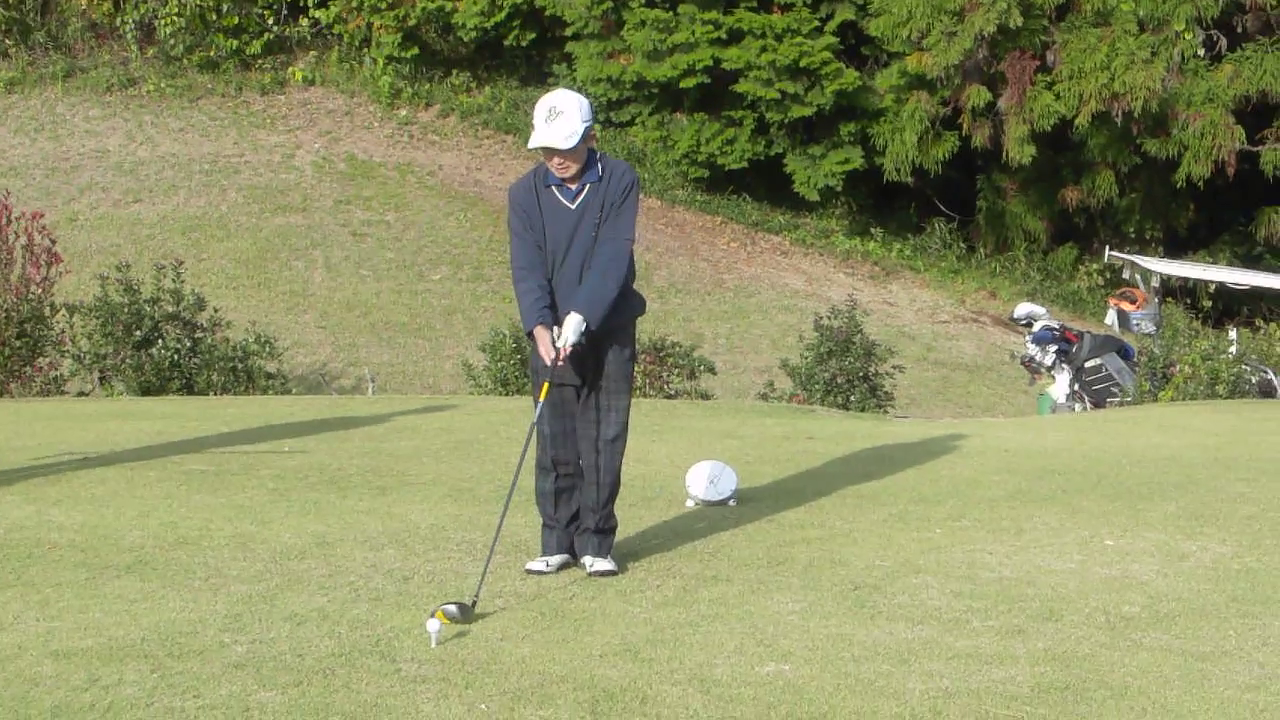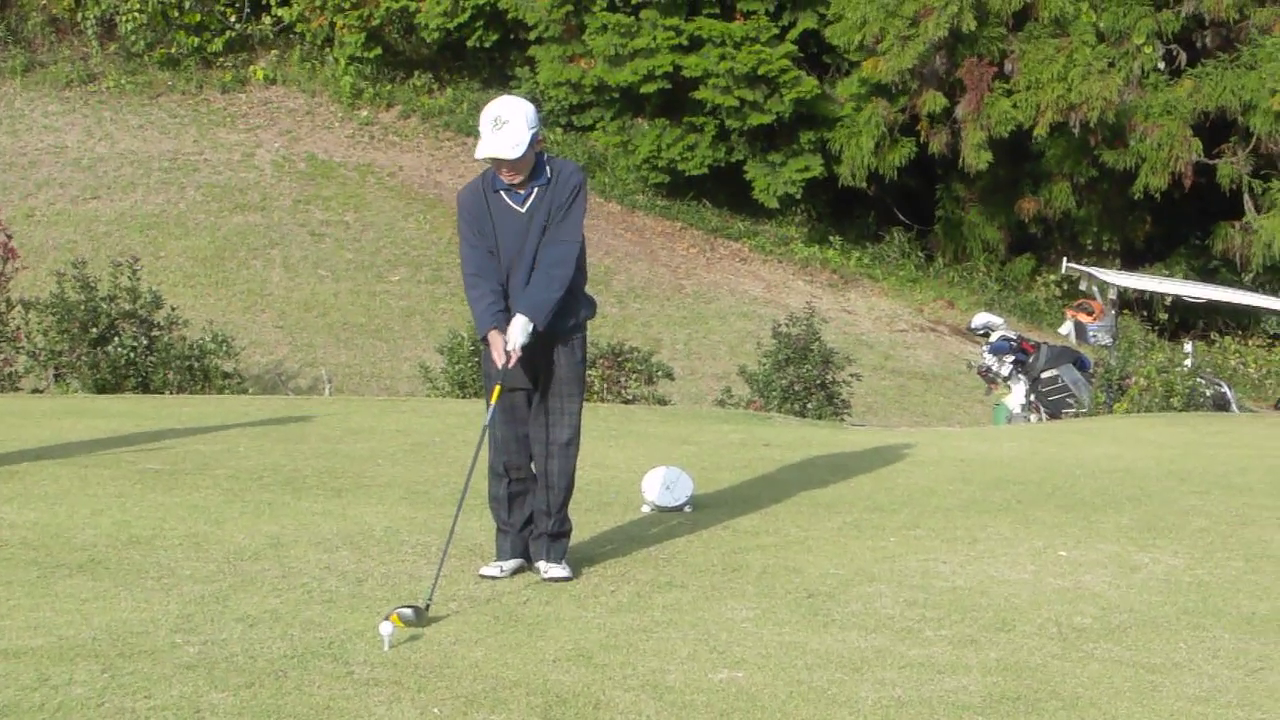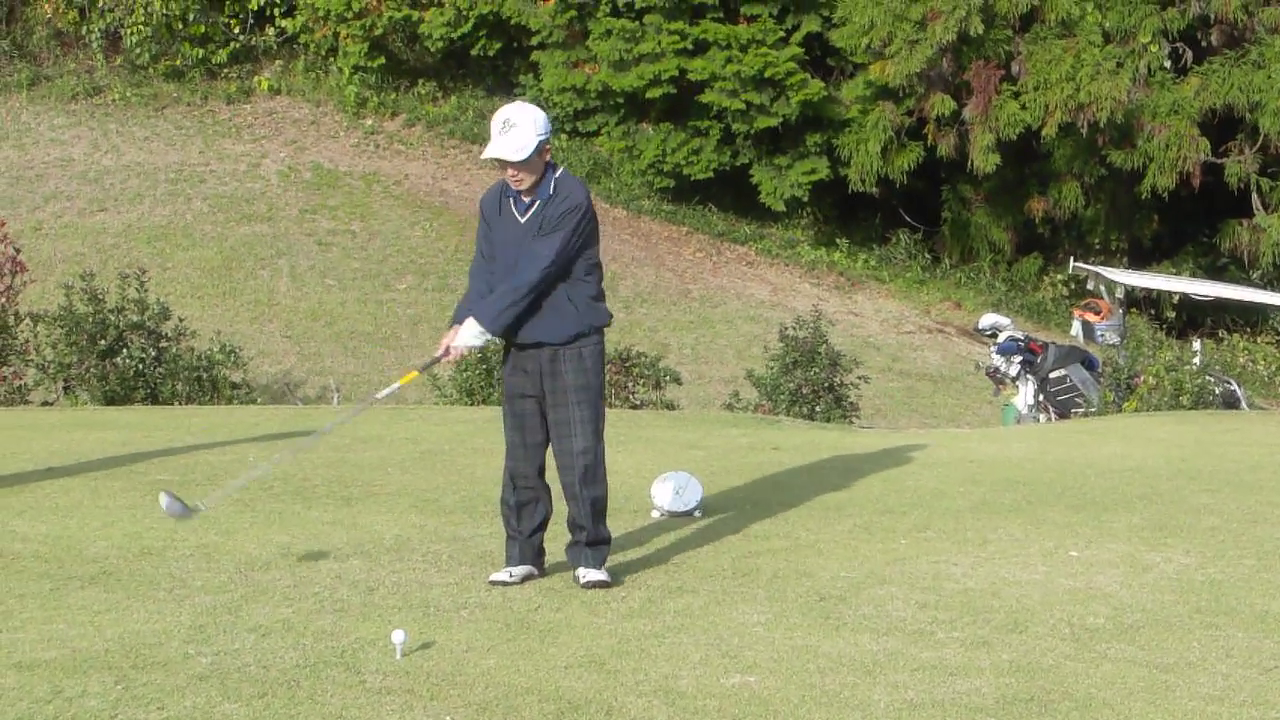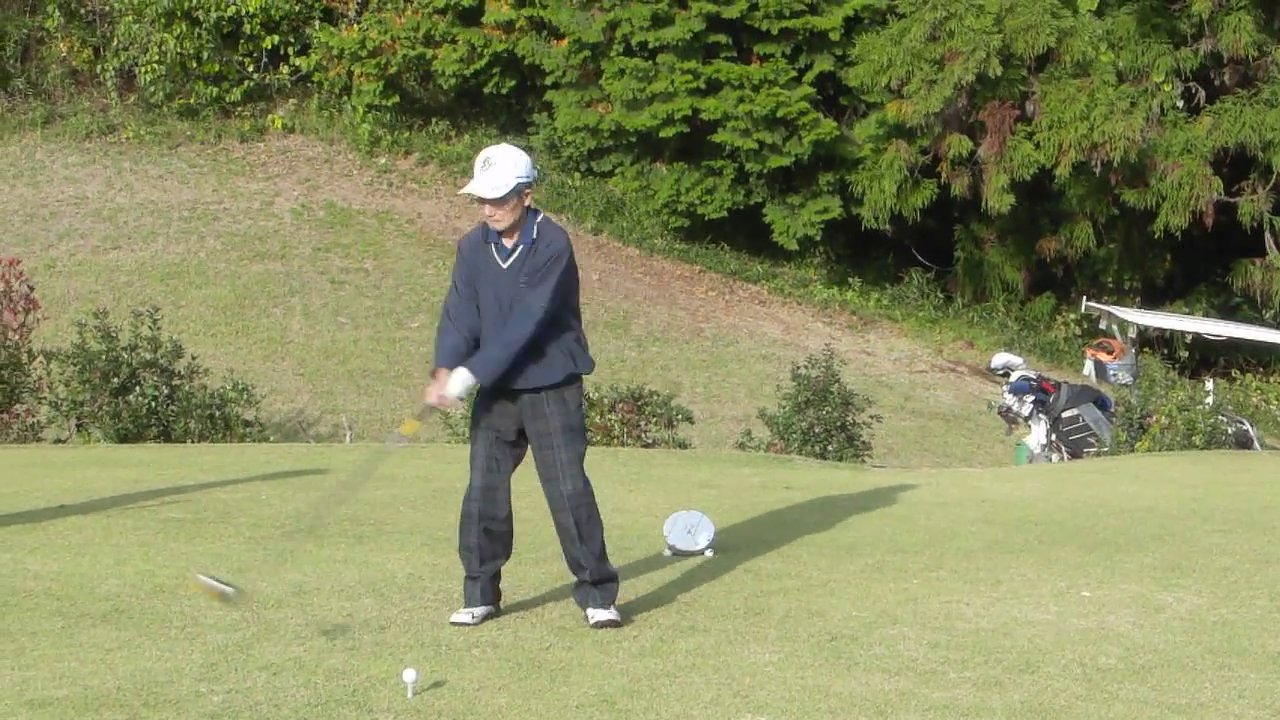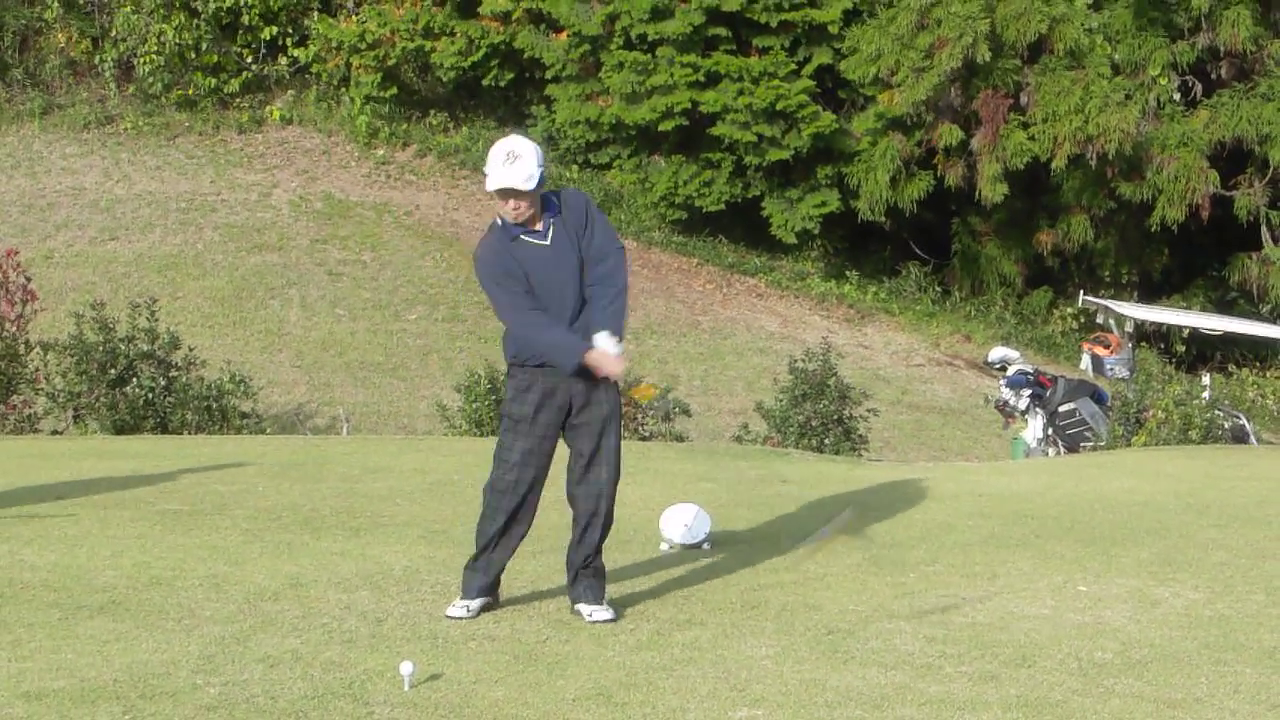
dt=1s
person 1, frame 1
left shoulder: (620, 181)
right shoulder: (525, 192)
left elbow: (612, 257)
right elbow: (527, 267)
left wrist: (581, 317)
right wrist: (539, 326)
left hip: (610, 332)
right hip: (552, 334)
left knee: (604, 440)
right knee: (555, 443)
left ankle: (595, 542)
right ankle: (558, 541)
person 1, frame 2
left shoulder: (567, 181)
right shoulder: (474, 198)
left elbow: (559, 261)
right elbow: (478, 272)
left wrist: (526, 319)
right wrist: (494, 330)
left hip: (561, 334)
right hip: (503, 336)
left knee: (556, 445)
right knee: (508, 447)
left ankle: (550, 547)
right ankle: (512, 546)
person 1, frame 3
left shoulder: (570, 200)
right shoulder: (493, 202)
left elbow: (532, 274)
right elbow: (485, 272)
left wrist: (475, 326)
right wrist: (460, 325)
left hip: (573, 343)
right hip: (519, 346)
left knee: (580, 451)
right knee: (522, 455)
left ankle: (589, 555)
right ankle: (523, 554)
person 1, frame 4
left shoulder: (550, 245)
right shoulder: (471, 247)
left elbow: (523, 324)
right elbow: (460, 315)
left wrist: (467, 375)
right wrist: (444, 370)
left hip: (555, 390)
right hip: (497, 391)
left knee: (569, 491)
right knee: (484, 493)
left ankle: (597, 593)
right ankle: (481, 594)
person 1, frame 5
left shoulder: (576, 207)
right shoulder: (493, 248)
left elbow: (606, 273)
right elbow: (525, 318)
left wrist: (605, 335)
right wrist: (582, 349)
left hip: (595, 372)
right hip: (533, 377)
left knee: (595, 484)
right knee: (512, 484)
left ankle: (585, 590)
right ankle: (478, 585)
